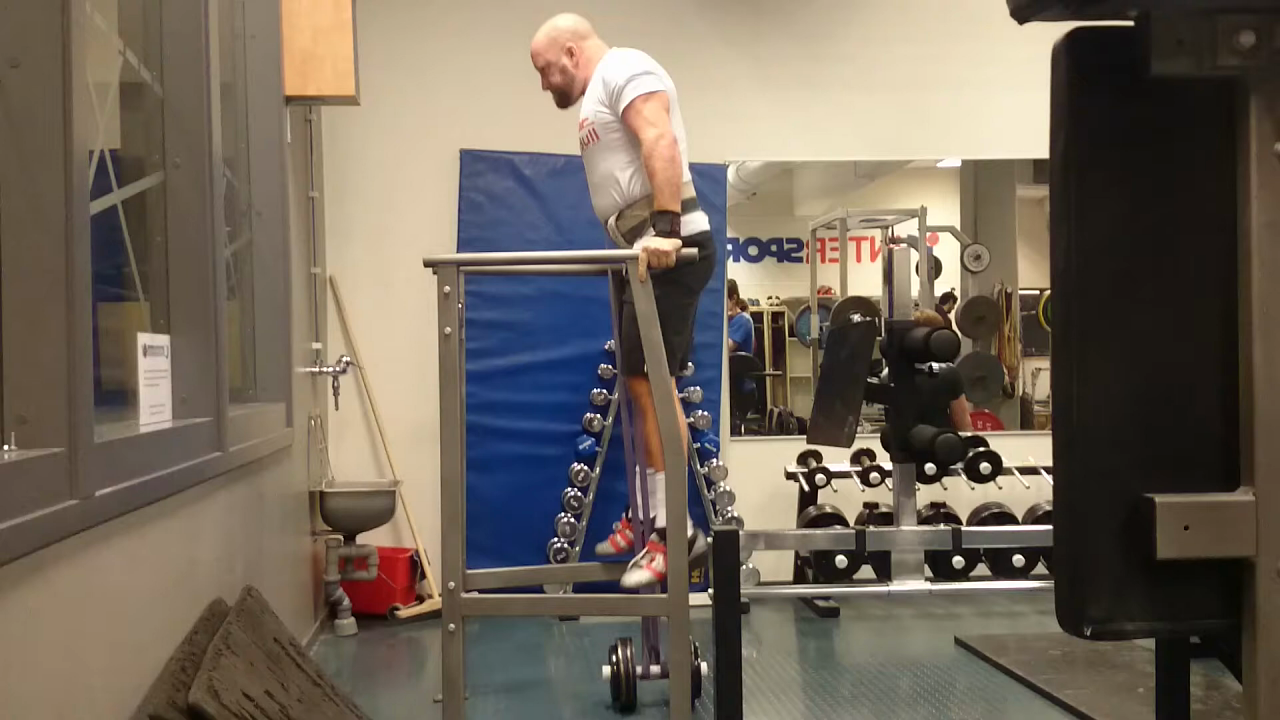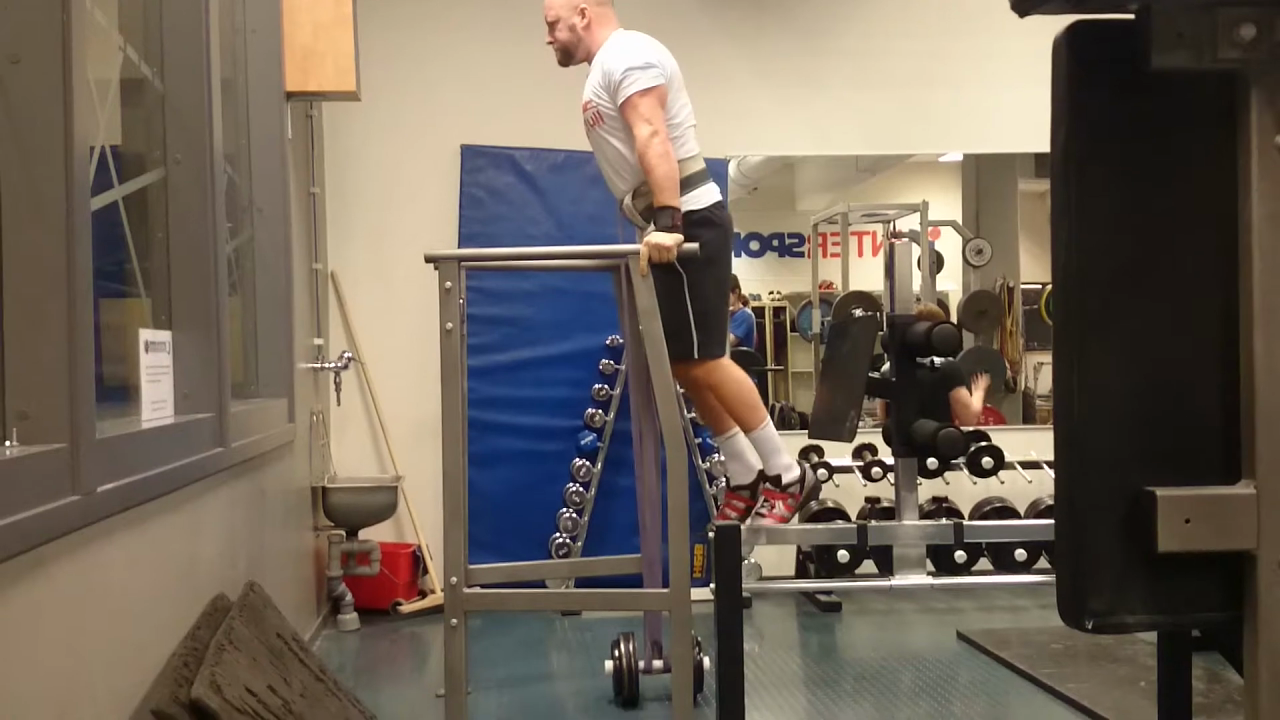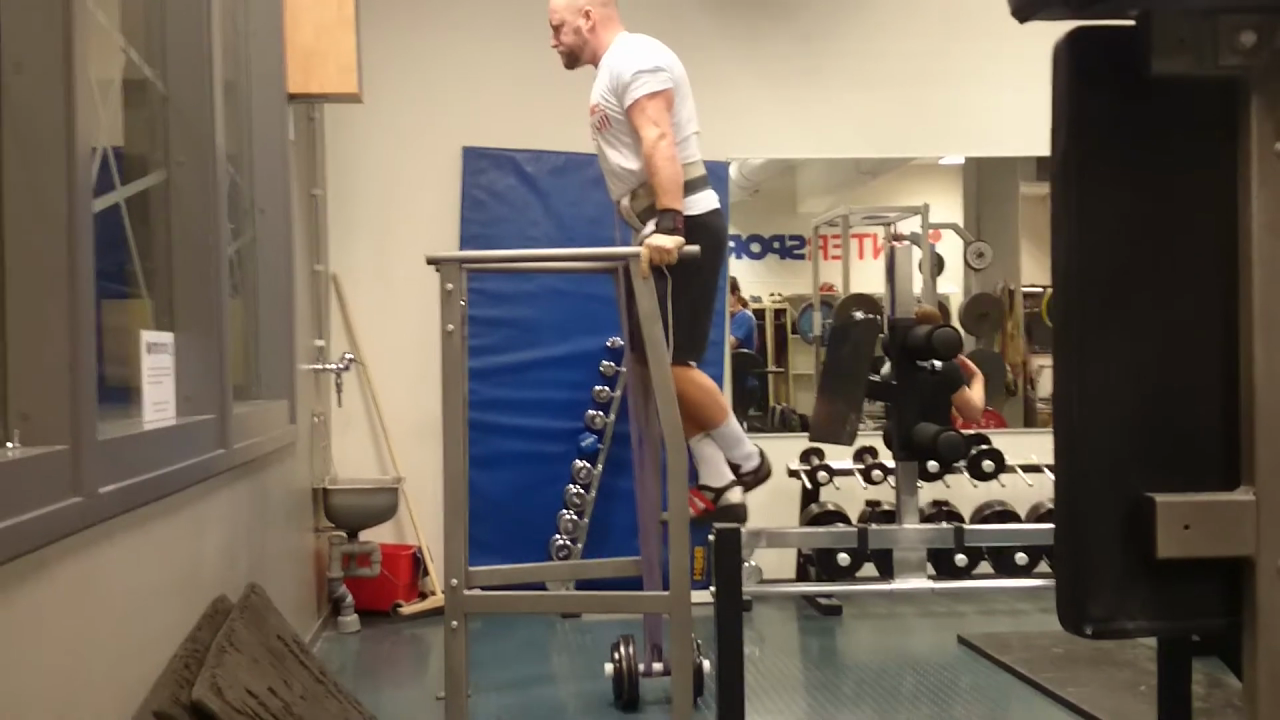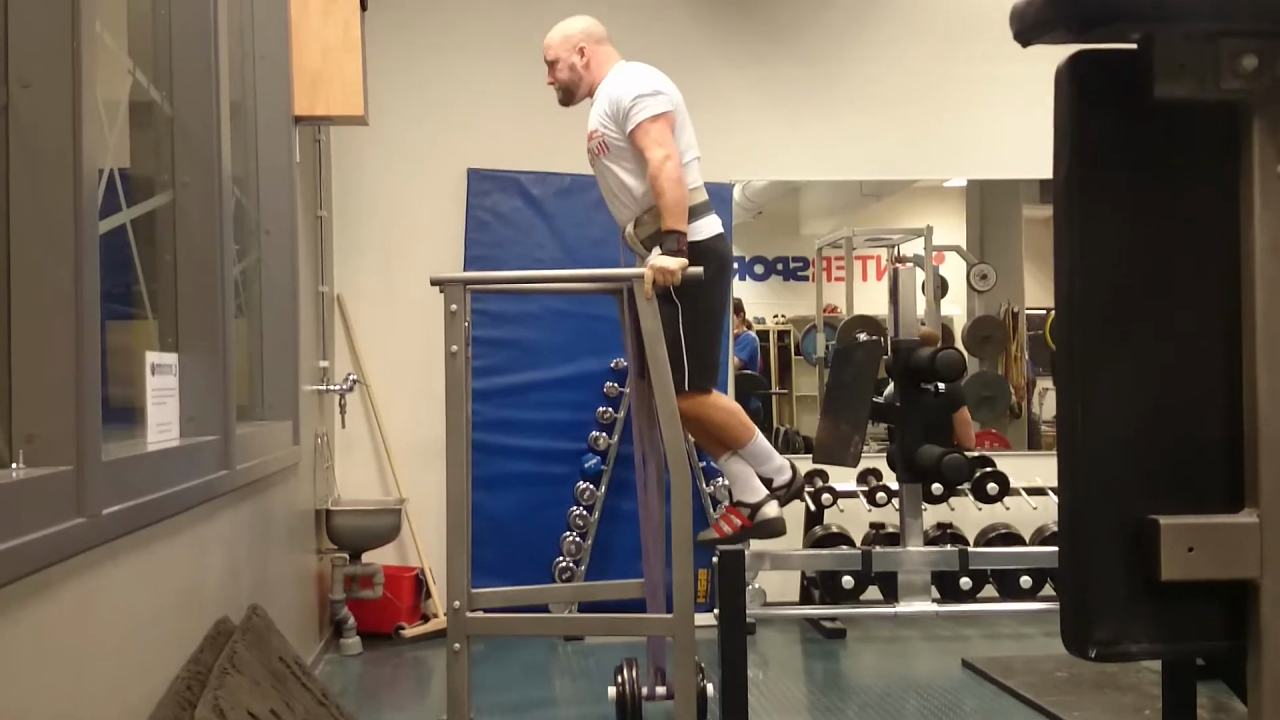
dt=0.7s
person 1, frame 1
left shoulder: (626, 71)
right shoulder: (598, 96)
left elbow: (661, 144)
left wrist: (665, 227)
right wrist: (649, 239)
left hip: (672, 247)
right hip: (647, 251)
left knee: (648, 379)
right knee: (643, 382)
left ankle: (676, 530)
right ankle: (653, 517)
person 1, frame 2
left shoulder: (627, 55)
right shoulder: (607, 67)
left elbow: (654, 140)
left wrist: (667, 222)
left hip: (690, 223)
right hip: (670, 229)
left knee: (701, 359)
right knee: (684, 362)
left ankle: (784, 474)
right ankle: (746, 478)
person 1, frame 3
left shoulder: (634, 58)
right shoulder: (614, 70)
left elbow: (659, 142)
left wrist: (670, 225)
left hip: (687, 226)
right hip: (665, 233)
left knee: (669, 364)
right knee: (662, 365)
left ankle: (746, 460)
right ankle: (719, 485)
person 1, frame 4
left shoulder: (630, 84)
right shoulder: (611, 100)
left elbow: (665, 163)
left wrist: (672, 245)
left hip: (689, 253)
right hip: (667, 257)
left knee: (688, 392)
right knee: (673, 391)
left ankle: (778, 477)
right ankle: (754, 500)
